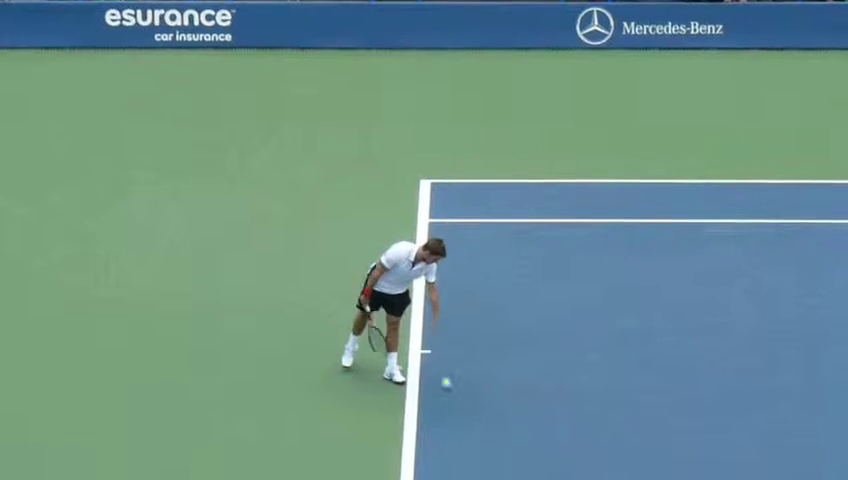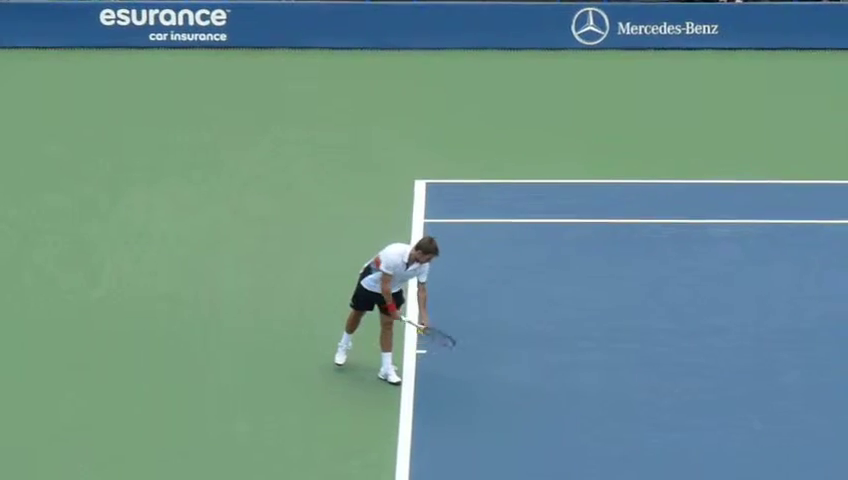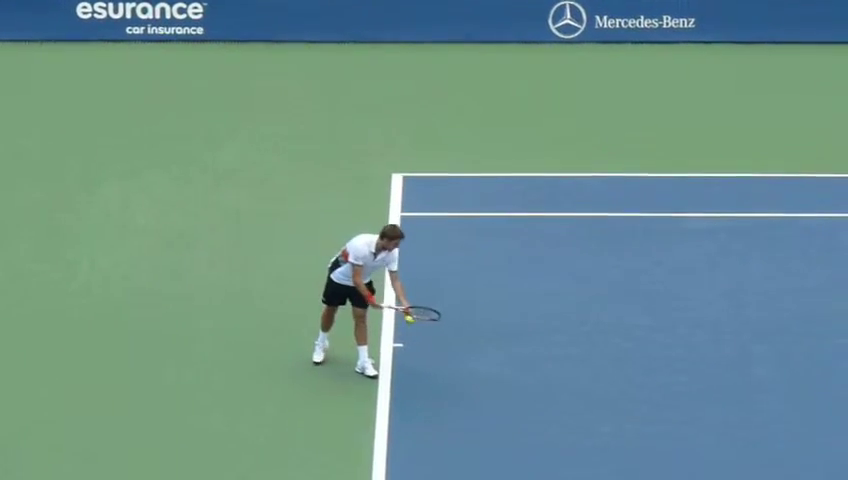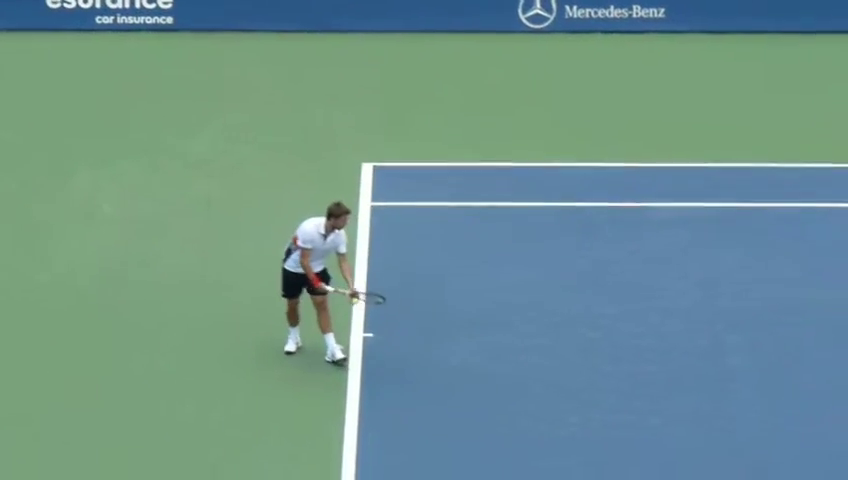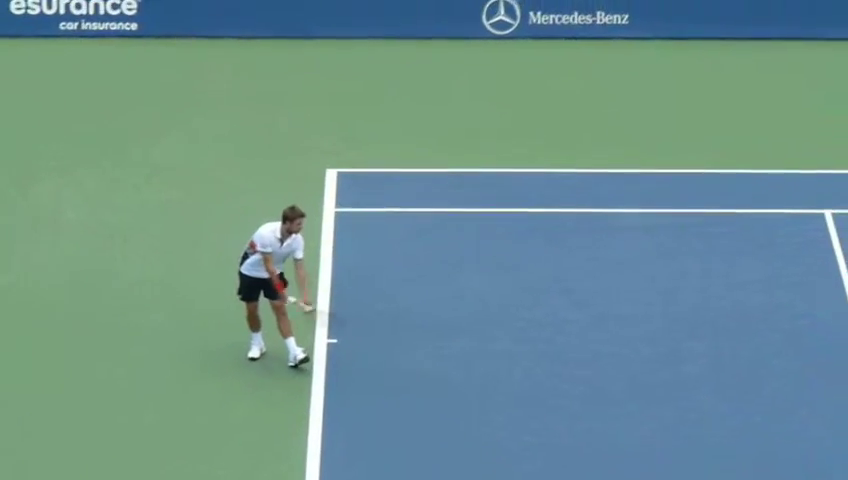
dt=0.4s
person 1, frame 1
left shoulder: (430, 265)
right shoulder: (399, 252)
left elbow: (432, 291)
right elbow: (378, 272)
left wrist: (436, 319)
right wrist: (366, 294)
left hip: (398, 293)
right hip: (376, 287)
left knee: (393, 324)
right knee: (363, 316)
left ankle: (391, 368)
right ankle: (350, 348)
person 1, frame 2
left shoulder: (423, 265)
right shoulder: (393, 254)
left elbow: (422, 290)
right elbow: (385, 285)
left wrist: (423, 316)
right wrist: (393, 308)
left hip: (393, 291)
right hip: (369, 284)
left knee: (387, 324)
right knee: (356, 314)
left ankle: (386, 369)
right ankle: (344, 346)
person 1, frame 3
left shoulder: (391, 253)
right shoulder: (360, 246)
left elbow: (395, 280)
right elbow: (356, 278)
left wrist: (404, 302)
right wrist: (370, 298)
left hip: (362, 282)
right hip: (338, 278)
left knee: (360, 318)
right knee: (330, 311)
left ankle: (363, 362)
right ankle: (321, 344)
person 1, frame 4
left shoulder: (340, 235)
right shoulder: (308, 229)
left elbow: (343, 261)
right elbow: (304, 261)
left wrist: (351, 285)
right wrist: (315, 282)
left hip: (317, 270)
right hip: (294, 268)
left knee: (322, 305)
right knee: (292, 304)
left ankle: (332, 349)
right ankle: (293, 338)
person 1, frame 5
left shoulder: (297, 240)
right shoulder: (265, 233)
left elbow: (299, 268)
right elbow: (268, 266)
left wrist: (304, 294)
right wrist: (280, 289)
left hip: (273, 274)
right hip: (250, 273)
left knee: (280, 310)
right knee: (252, 310)
left ankle: (294, 352)
right ankle: (257, 344)
